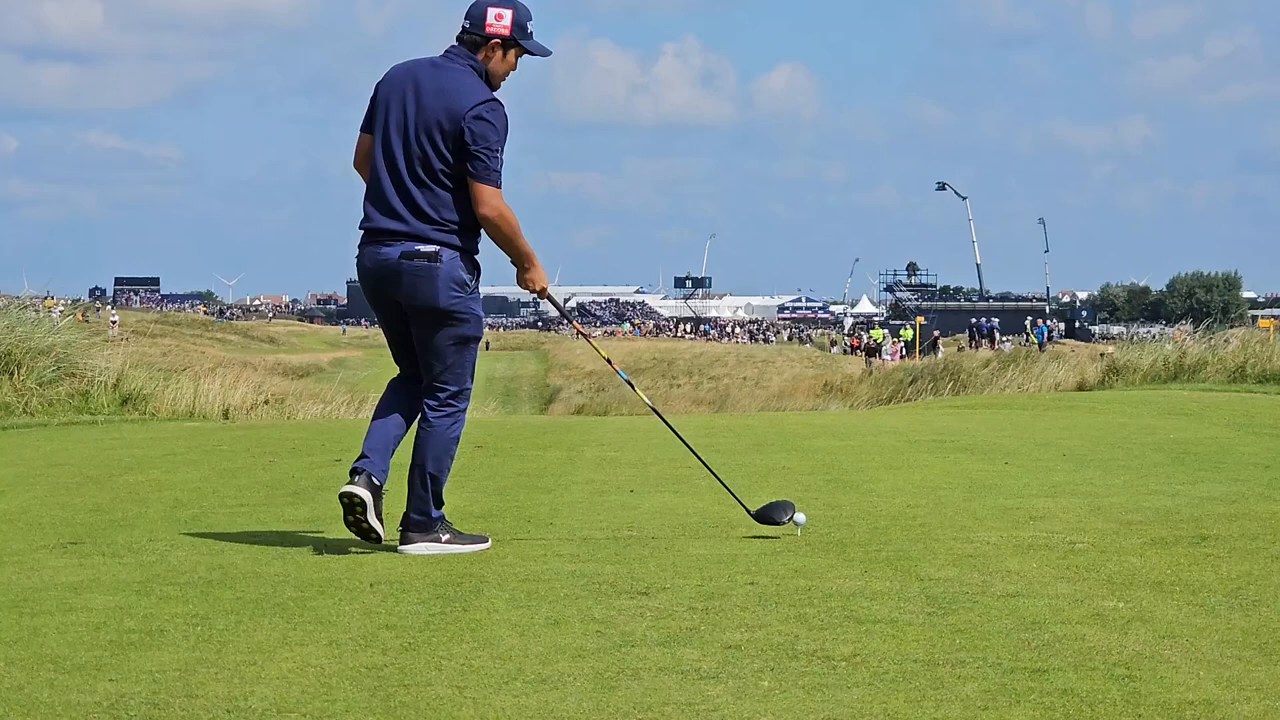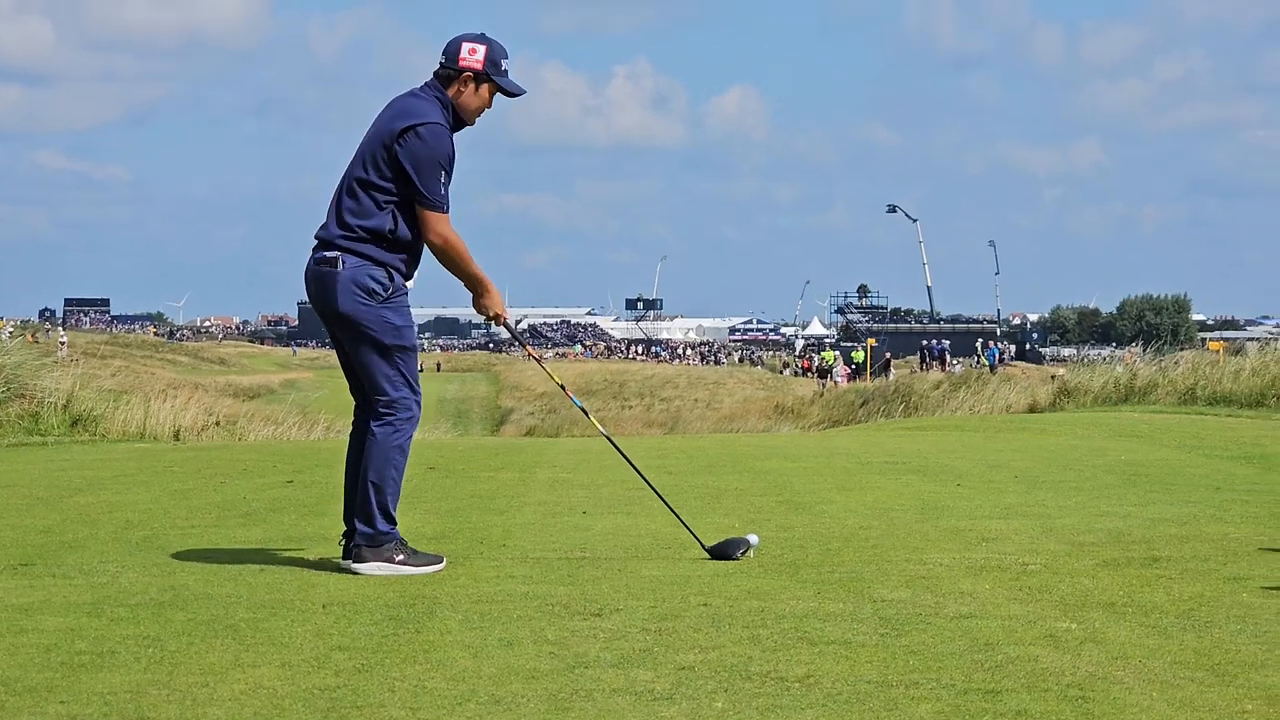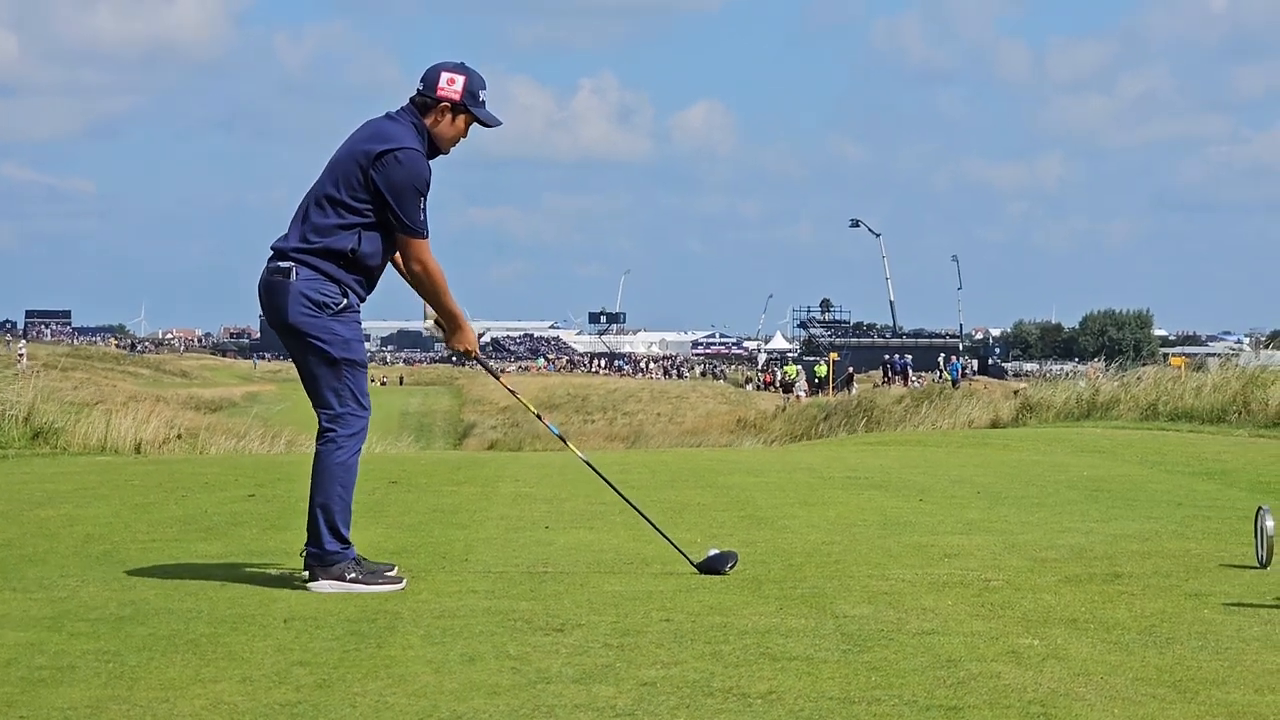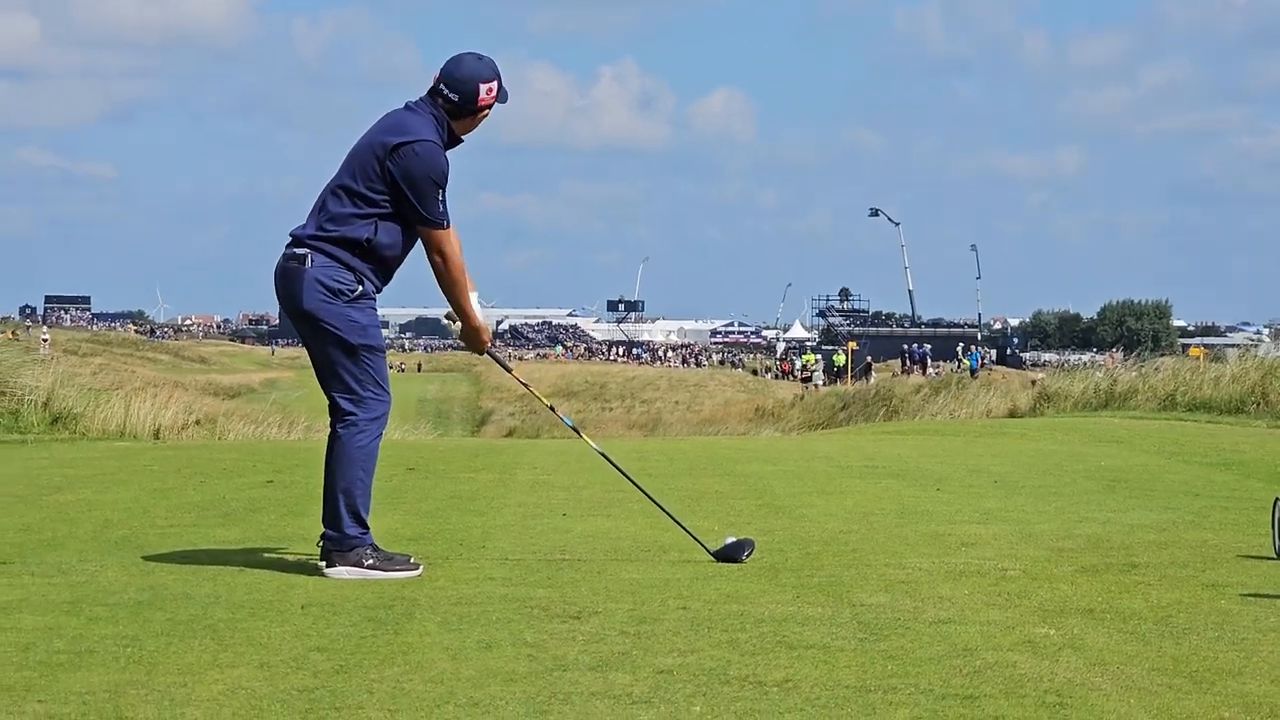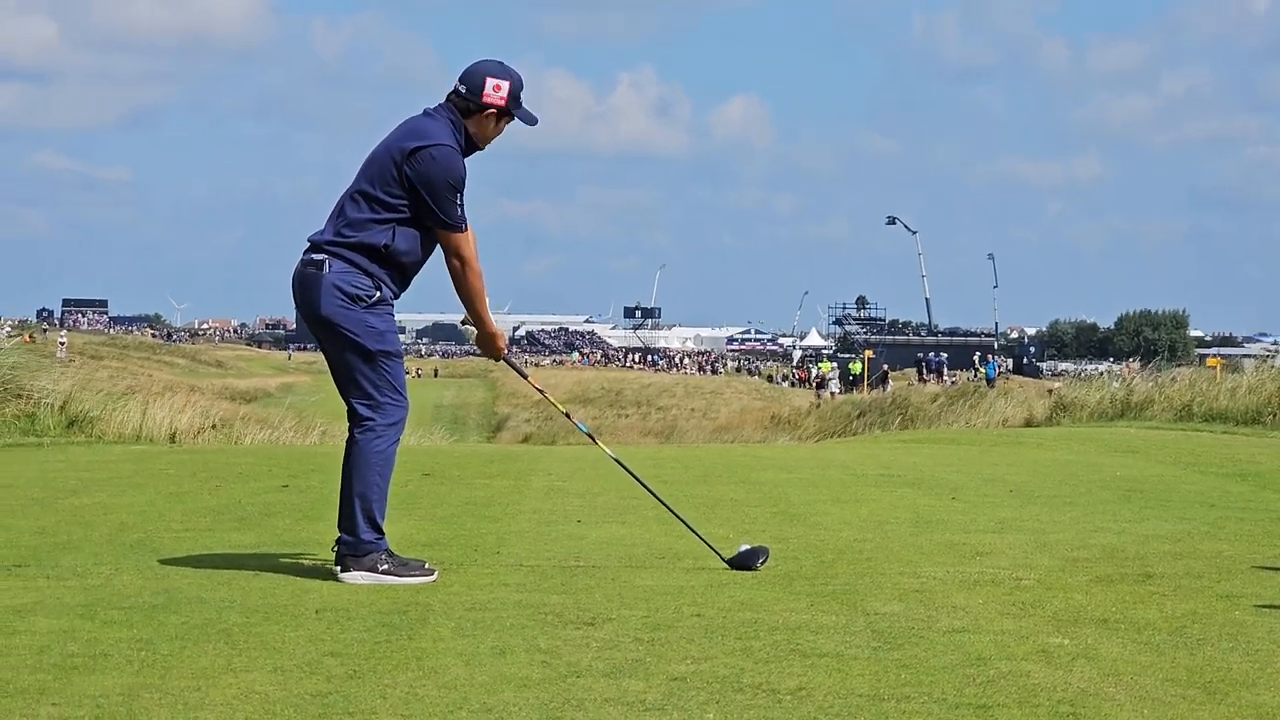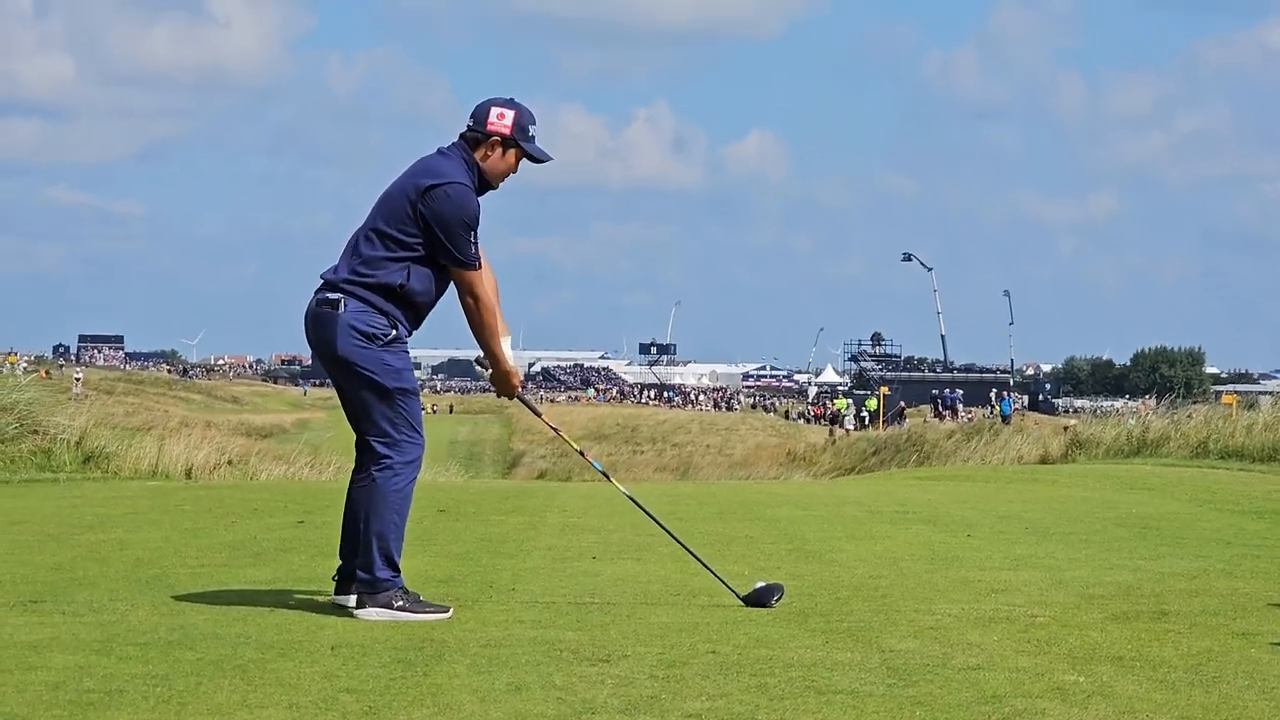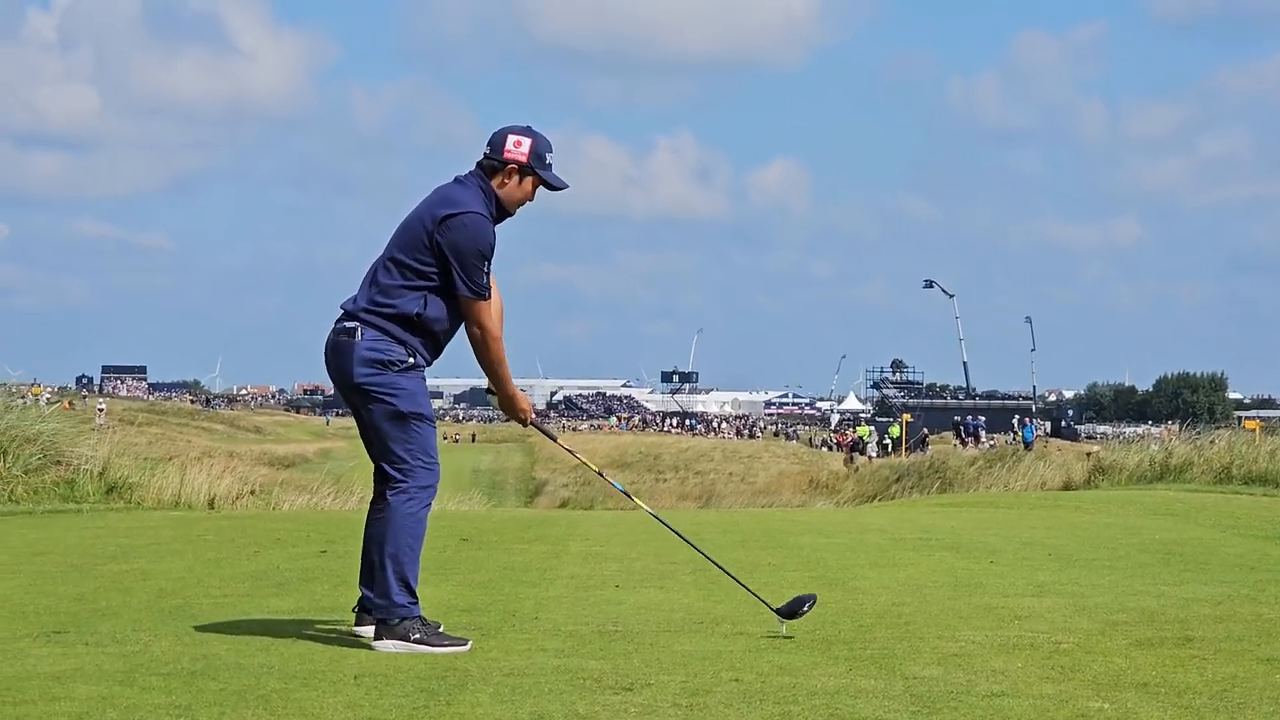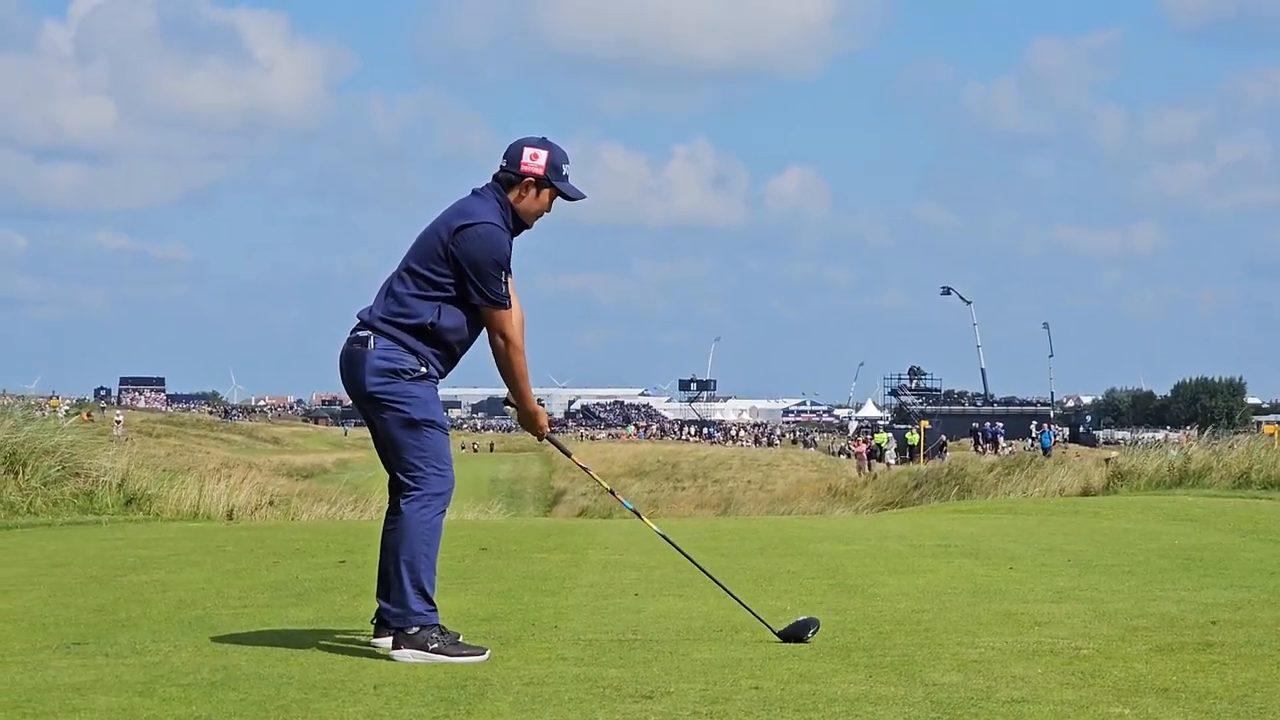
dt=0.7s
person 1, frame 1
left shoulder: (397, 77)
right shoulder: (482, 107)
left elbow: (364, 160)
right elbow: (488, 207)
right wrist: (528, 263)
left hip: (376, 255)
right hip: (438, 265)
left knee: (413, 378)
right knee: (447, 394)
left ankle: (367, 475)
right ankle: (423, 525)
person 1, frame 2
left shoulder: (410, 107)
right shoulder: (428, 131)
right elbow: (437, 232)
right wrist: (483, 288)
left hip: (335, 271)
right hip: (365, 278)
left knee: (374, 407)
right knee: (397, 405)
left ankle: (360, 537)
right ankle: (377, 542)
person 1, frame 3
left shoulder: (386, 133)
right shoulder: (403, 155)
left elbow: (399, 248)
right elbow: (420, 259)
left wrist: (433, 304)
right wrist: (458, 324)
left hip: (295, 287)
right hip: (318, 293)
left knee: (341, 421)
right knee: (346, 421)
left ankle: (326, 551)
right ankle: (332, 562)
person 1, frame 4
left shoulder: (411, 124)
right shoulder: (421, 149)
left elbow: (442, 227)
right elbow: (441, 252)
left wrist: (471, 297)
right wrist: (471, 323)
left hip: (312, 275)
right hip: (334, 280)
left knee: (355, 409)
right knee: (366, 407)
left ankle: (341, 539)
right ankle: (349, 547)
person 1, frame 5
left shoulder: (431, 132)
right shoulder: (437, 152)
left elbow: (461, 232)
right elbow: (459, 254)
left wrist: (482, 315)
right wrist: (487, 329)
left hip: (329, 281)
right hip: (351, 286)
left knee: (374, 413)
right knee: (384, 412)
left ankle: (356, 544)
right ankle: (364, 552)
person 1, frame 6
left shoulder: (444, 173)
right shoulder: (451, 190)
left elbow: (480, 268)
right elbow: (474, 294)
left wrist: (504, 345)
right wrist: (501, 367)
left hip: (339, 318)
right hip: (365, 324)
left knee: (380, 448)
right knee: (399, 450)
left ankle: (355, 576)
right ankle: (379, 588)
person 1, frame 7
left shoulder: (462, 201)
right shoulder: (468, 219)
left elbow: (489, 296)
right elbow: (482, 325)
left wrist: (504, 381)
right wrist: (509, 394)
left hip: (362, 350)
right hip: (383, 353)
left knee: (398, 476)
right knee: (415, 479)
left ankle: (375, 607)
right ankle: (398, 619)
person 1, frame 8
left shoulder: (484, 217)
right shoulder: (484, 231)
left elbow: (509, 310)
right elbow: (504, 334)
left wrist: (522, 397)
right wrist: (528, 407)
left hip: (379, 361)
right hip: (396, 363)
left knee: (414, 487)
right knee: (429, 486)
left ankle: (393, 618)
right ankle: (415, 627)
